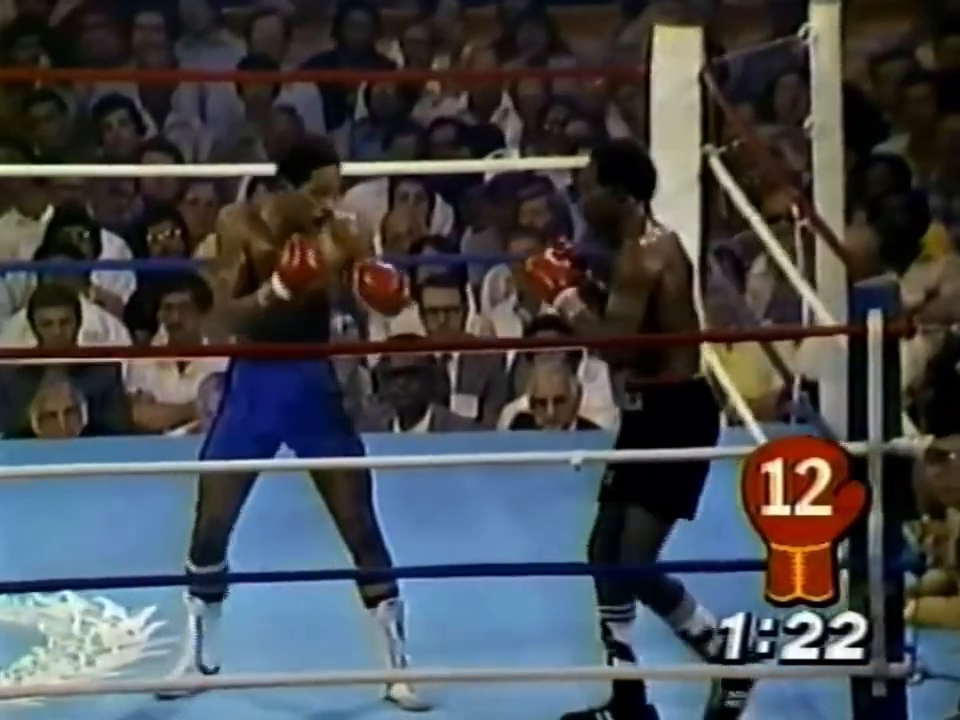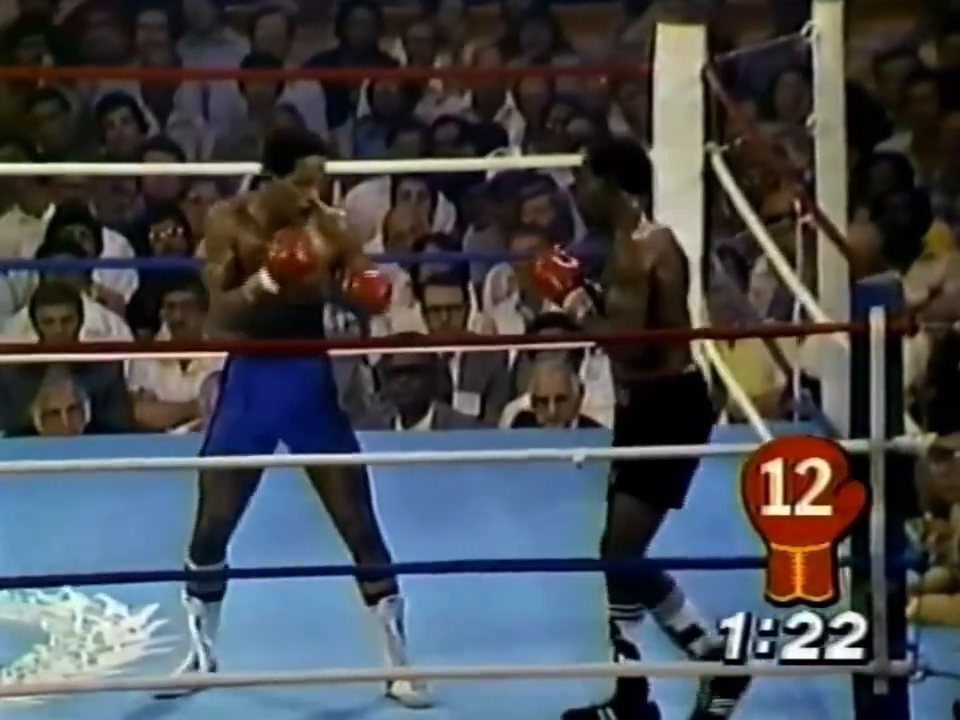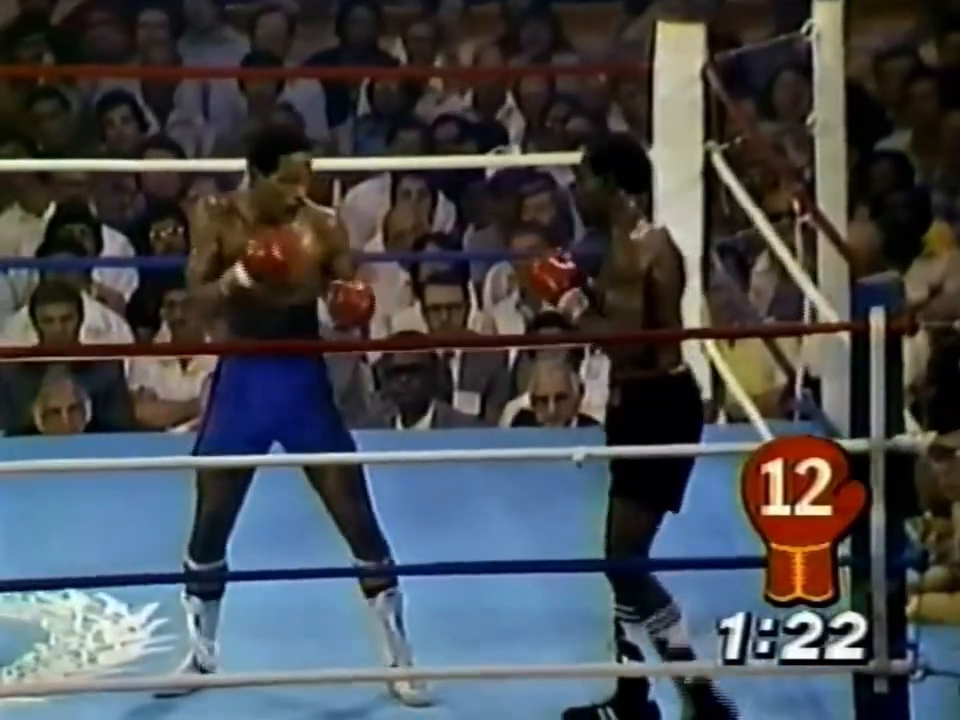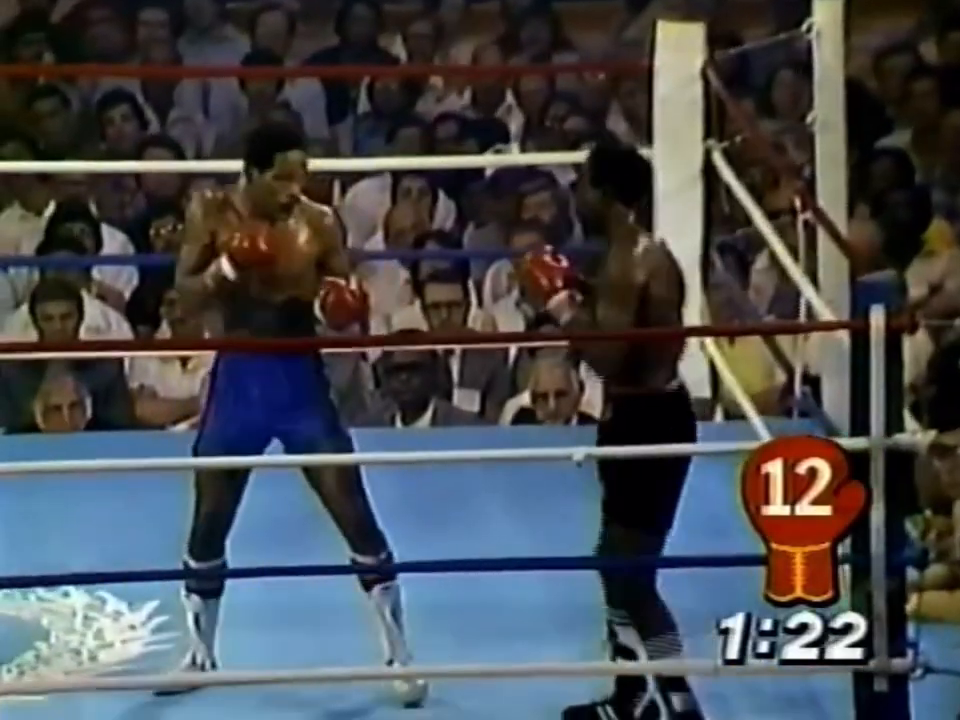
dt=0.1s
person 1, frame 1
left shoulder: (639, 258)
right shoulder: (654, 246)
left elbow: (619, 346)
left wrist: (566, 298)
right wrist: (587, 286)
left hip: (673, 414)
right hip: (651, 411)
left knee: (634, 563)
right knee: (605, 553)
person 1, frame 2
left shoulder: (634, 251)
right shoulder: (648, 241)
left elbow: (628, 341)
left wrist: (573, 299)
right wrist: (588, 291)
left hip: (669, 407)
right hip: (649, 404)
left knee: (624, 554)
right knee: (617, 552)
left ankle: (720, 666)
person 1, frame 3
left shoulder: (627, 251)
right shoulder: (646, 244)
left elbow: (624, 344)
left wrist: (567, 301)
right wrist: (588, 294)
left hip: (657, 407)
right hip: (647, 403)
left knee: (626, 560)
right knee: (625, 556)
person 1, frame 4
left shoulder: (625, 265)
right shoulder: (653, 255)
left elbow: (606, 357)
left wrist: (559, 303)
right wrist: (584, 299)
left hip: (649, 421)
right hip: (649, 415)
left knee: (629, 575)
right knee: (619, 564)
person 2, frame 1
left shoulder: (344, 233)
right shoulder: (239, 224)
left elbow: (379, 297)
right elbow: (228, 317)
left wrist: (386, 291)
right wrist: (277, 287)
left hip: (314, 382)
right hip: (251, 383)
left knee: (362, 530)
right knee: (210, 529)
left ankle: (397, 668)
right ankle: (199, 655)
person 2, frame 2
left shoulder: (334, 228)
right shoulder: (227, 220)
left elbow: (364, 296)
right elbow: (219, 315)
left wrist: (369, 293)
right wrist: (266, 280)
left hip: (309, 378)
right hip: (248, 380)
left knee: (361, 528)
right knee: (211, 529)
left ankle: (399, 665)
right ankle: (202, 655)
person 2, frame 3
left shoulder: (324, 226)
right shoulder: (215, 217)
left elbow: (351, 301)
right elbow: (199, 304)
left wrist: (352, 308)
right wrist: (240, 274)
left hip: (303, 378)
right hip: (239, 380)
left knee: (359, 522)
right knee: (208, 527)
left ankle: (401, 662)
right ankle: (200, 653)
person 2, frame 4
left shoulder: (320, 223)
right shoulder: (210, 211)
left elbow: (343, 301)
right elbow: (186, 296)
left wrist: (345, 305)
right wrist: (226, 266)
left hip: (300, 374)
right hip: (237, 376)
left knee: (356, 518)
right knee: (207, 526)
left ankle: (399, 657)
right ankle: (200, 652)
